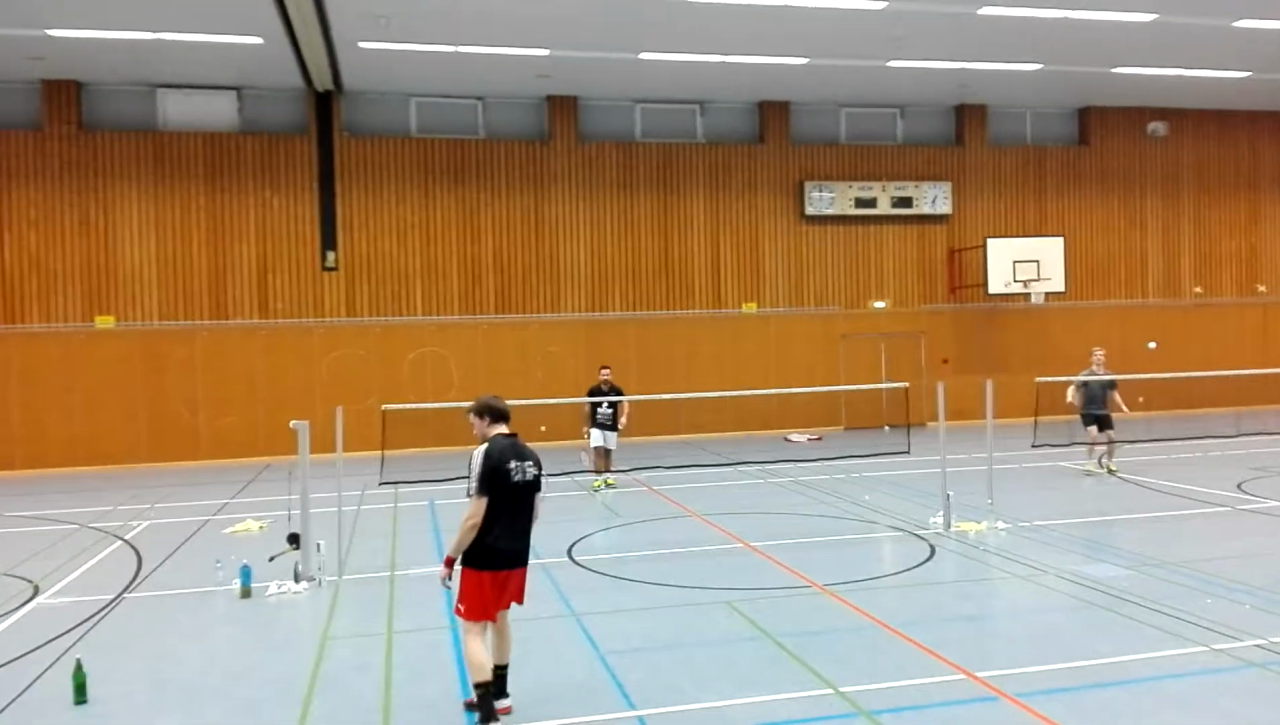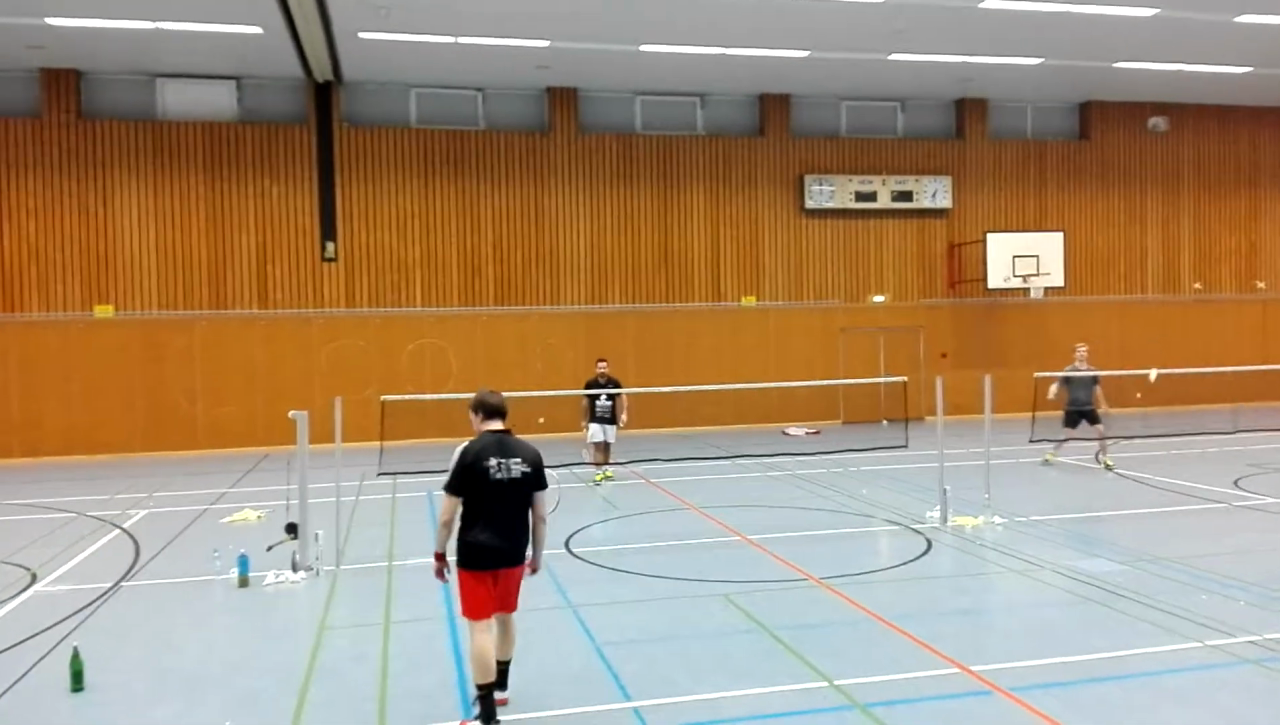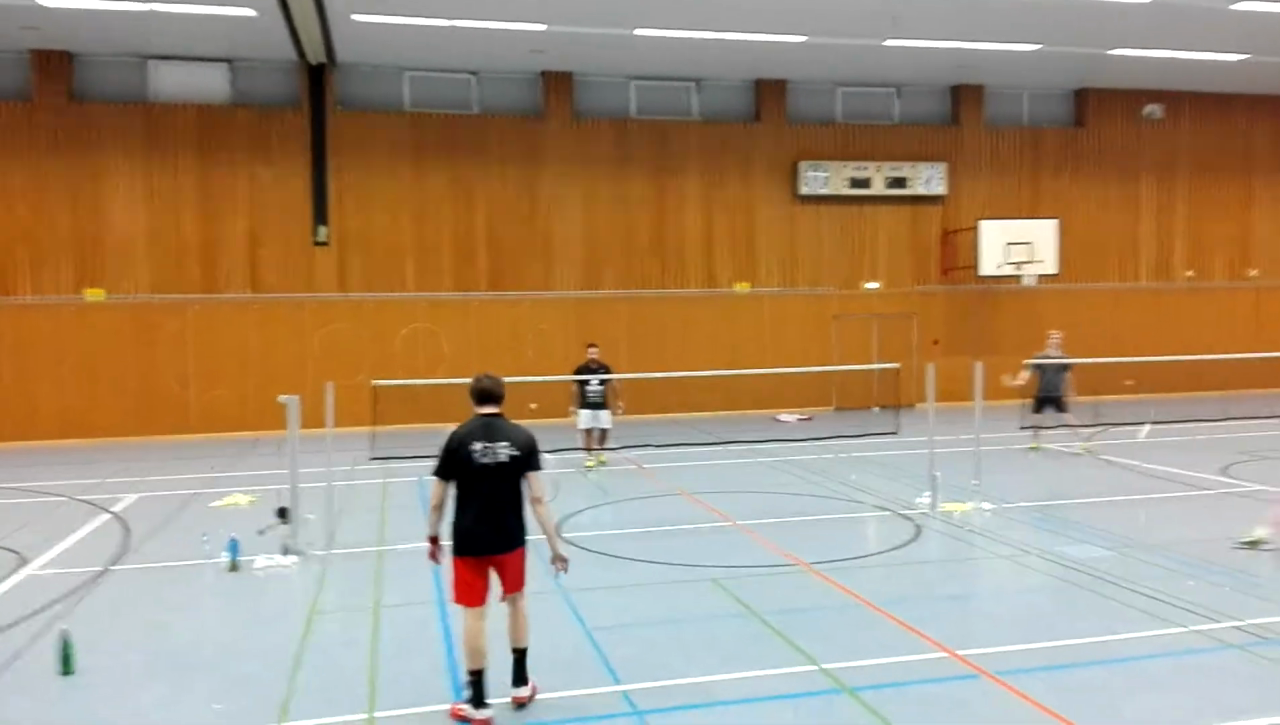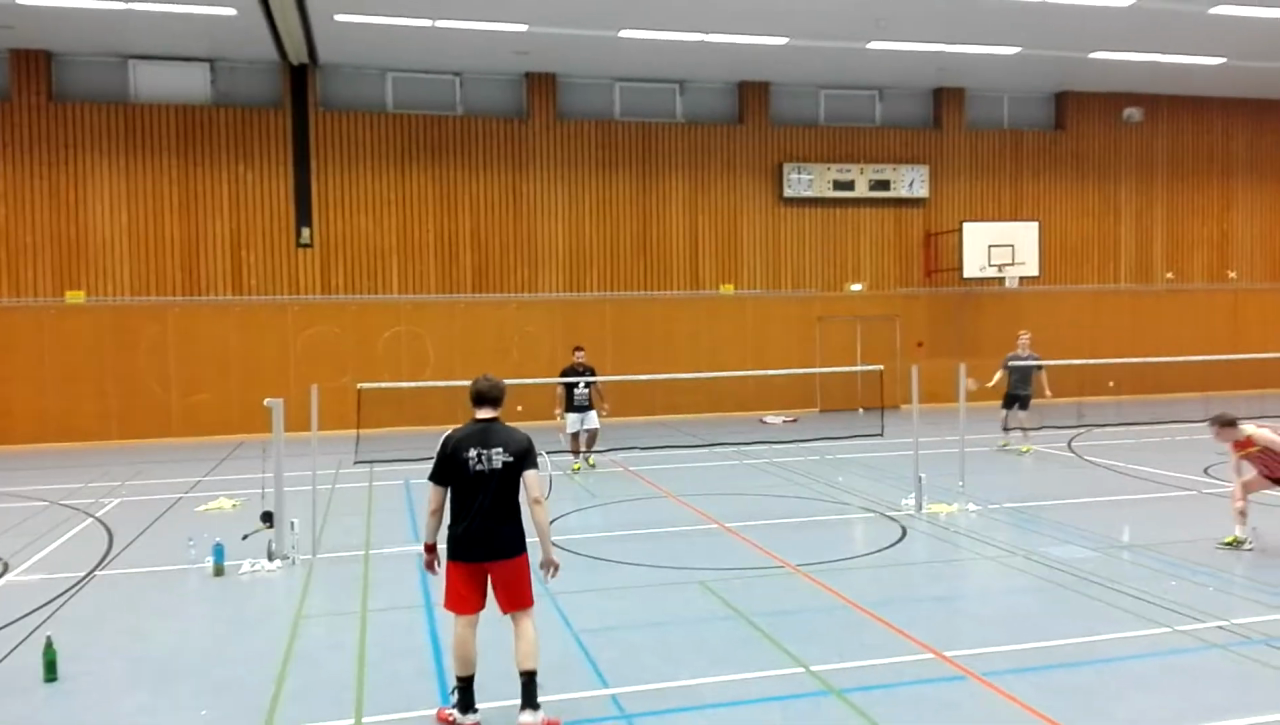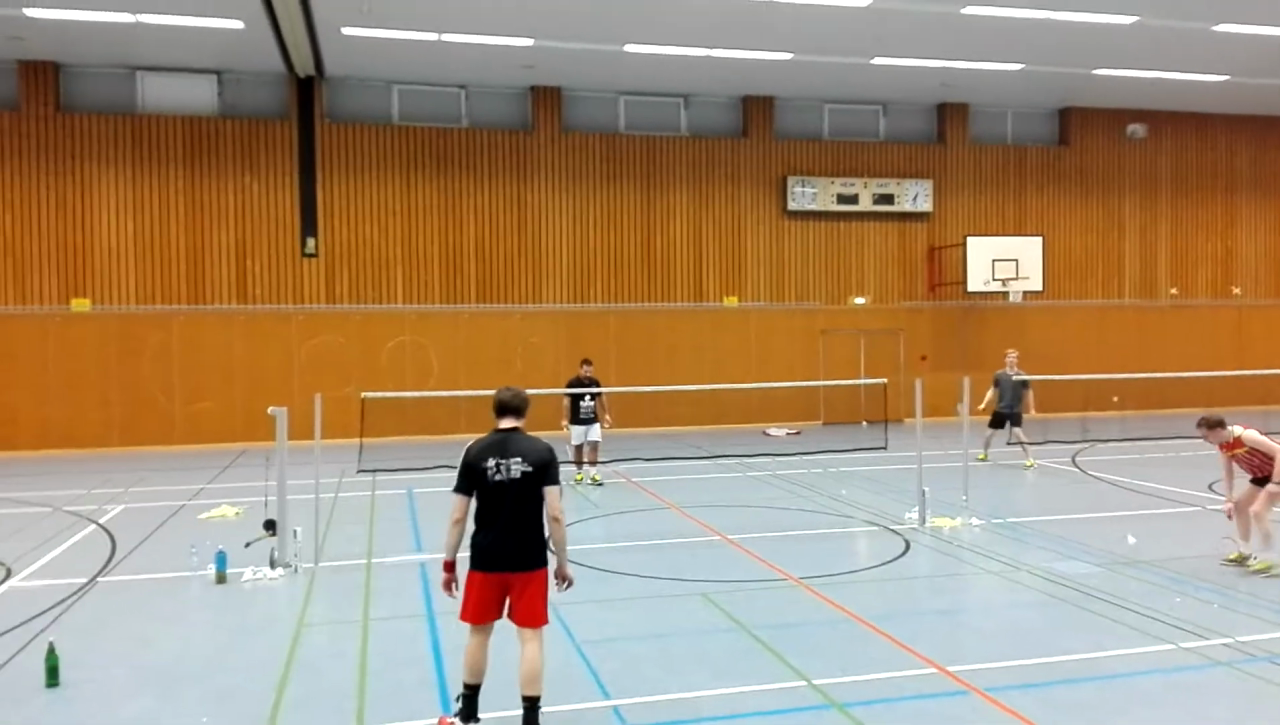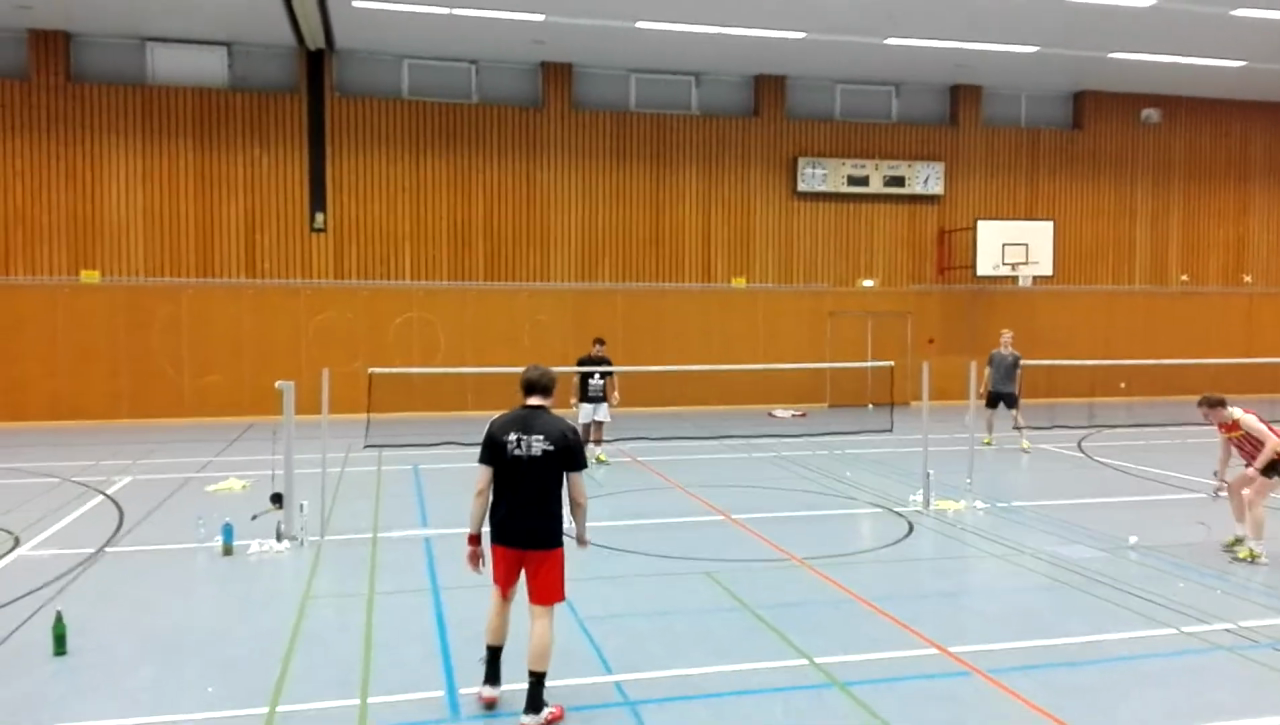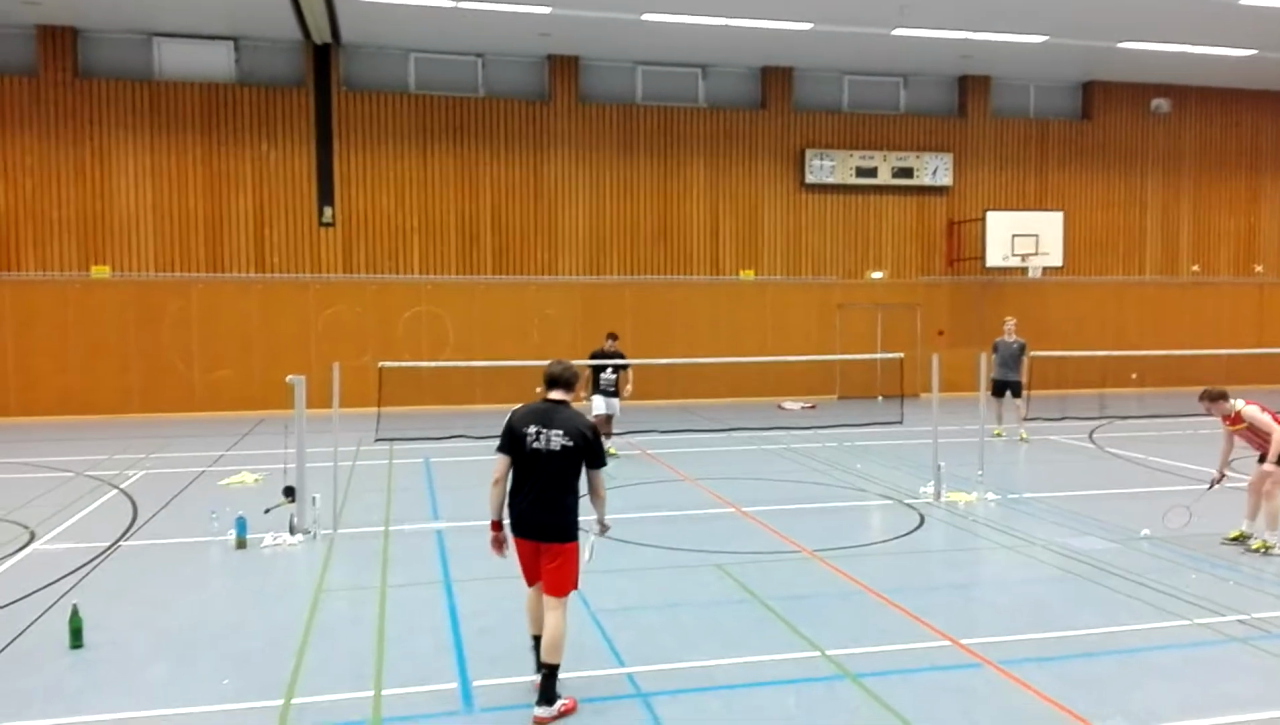
dt=0.2s
person 1, frame 1
left shoulder: (485, 453)
right shoulder: (530, 455)
left elbow: (474, 518)
right elbow: (534, 511)
left wrist: (449, 560)
left hip: (484, 558)
right hip: (517, 555)
left knee: (473, 631)
right knee: (499, 619)
right ankle: (497, 694)
person 1, frame 2
left shoulder: (468, 452)
right shoulder: (530, 453)
left elbow: (447, 515)
right elbow: (540, 514)
left wrist: (439, 555)
right wrist: (537, 554)
left hip: (476, 555)
right hip: (514, 553)
left knee: (480, 629)
right knee: (505, 617)
right ankle: (499, 686)
person 1, frame 3
left shoulder: (457, 437)
right shoulder: (522, 437)
left elbow: (437, 500)
right elbow: (537, 498)
left wrist: (433, 538)
right wrist: (554, 545)
left hip: (469, 541)
right hip: (511, 538)
left knee: (474, 615)
right knee: (515, 600)
right ankle: (520, 684)
person 1, frame 4
left shoulder: (452, 442)
right shoulder: (519, 441)
left elbow: (435, 506)
right elbow: (536, 498)
left wrist: (429, 546)
right wrist: (547, 550)
left hip: (464, 548)
right hip: (510, 547)
left knee: (465, 622)
right knee: (523, 618)
person 1, frame 5
left shoulder: (475, 451)
right shoulder: (542, 451)
left elbow: (458, 517)
right elbow: (555, 515)
left wrist: (448, 564)
right wrist: (562, 563)
left hip: (486, 559)
right hip: (530, 560)
left knee: (479, 634)
right knee: (531, 638)
person 1, frame 6
left shoulder: (498, 426)
right shoulder: (566, 431)
left elbow: (482, 489)
right elbow: (578, 497)
left wrist: (474, 537)
right wrist: (582, 531)
left hip: (504, 533)
right hip: (545, 536)
left knee: (502, 598)
right knee: (542, 615)
left ankle: (491, 682)
person 1, frame 7
left shoulder: (518, 417)
right shoulder: (584, 426)
left elbow: (498, 478)
right elbow: (597, 489)
left wrist: (496, 523)
right wrist: (601, 518)
left hip: (523, 524)
right hip: (561, 529)
left knee: (535, 589)
right knee: (555, 605)
left ankle: (540, 669)
